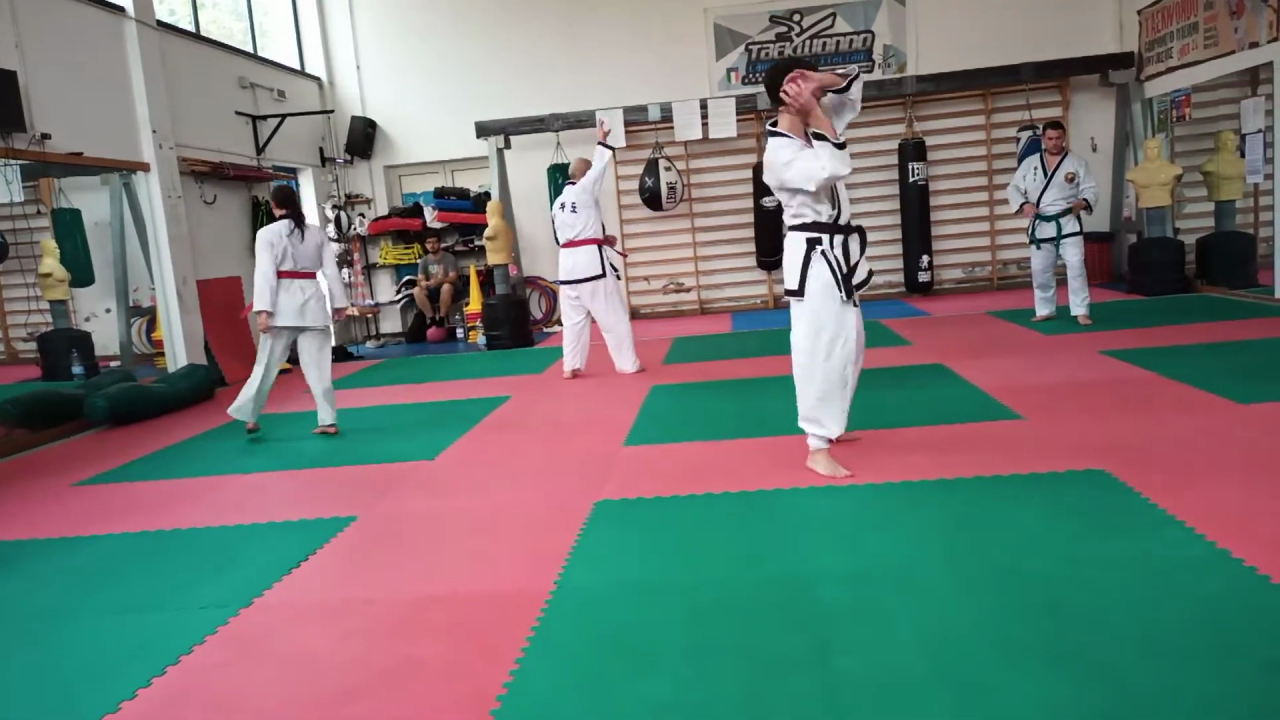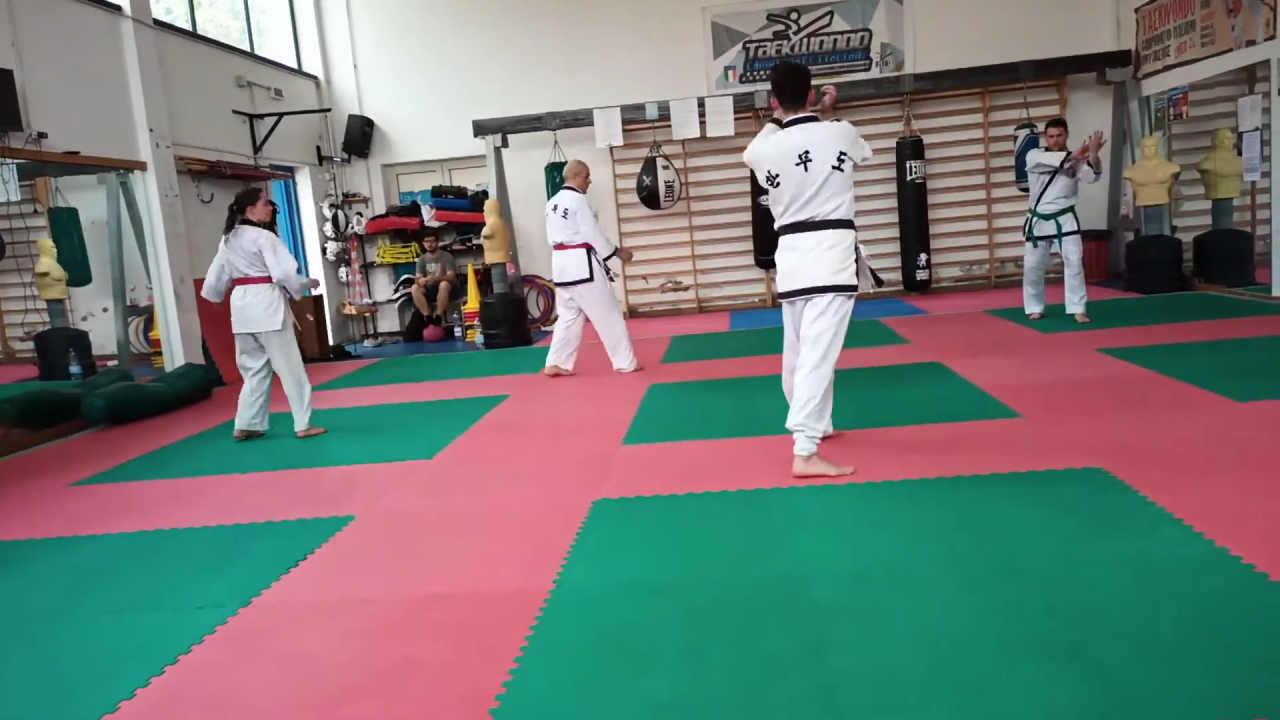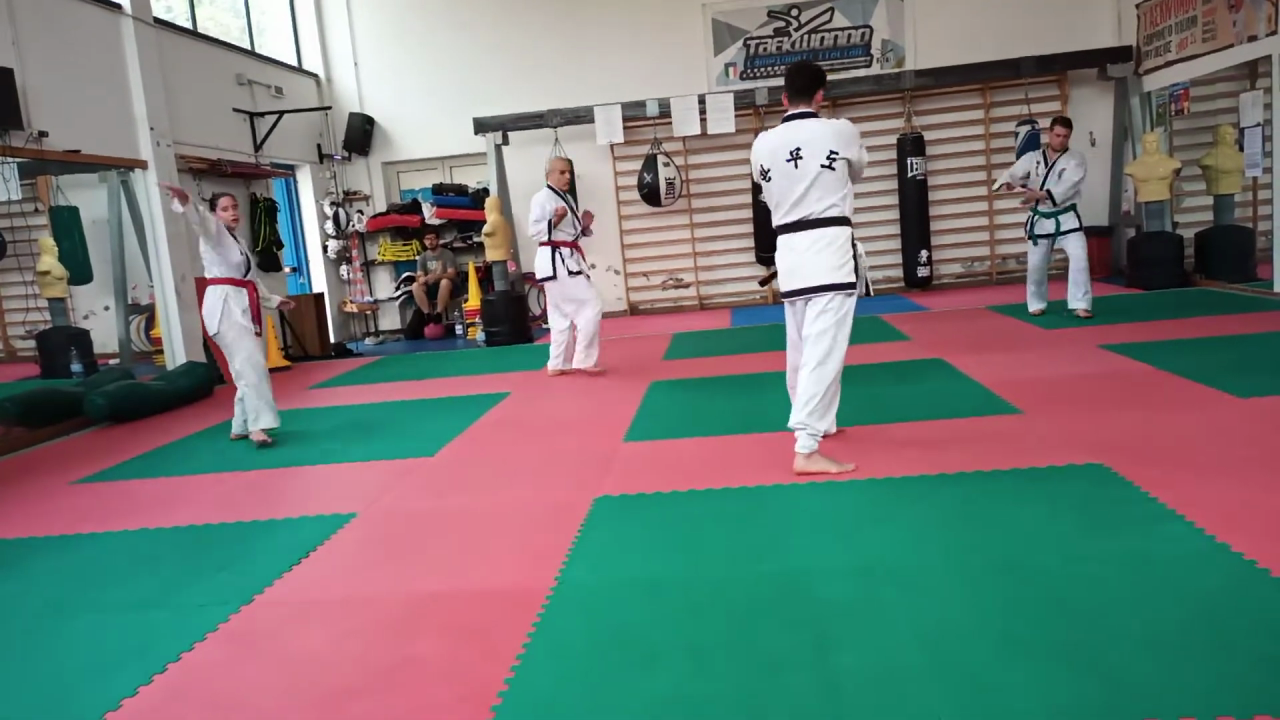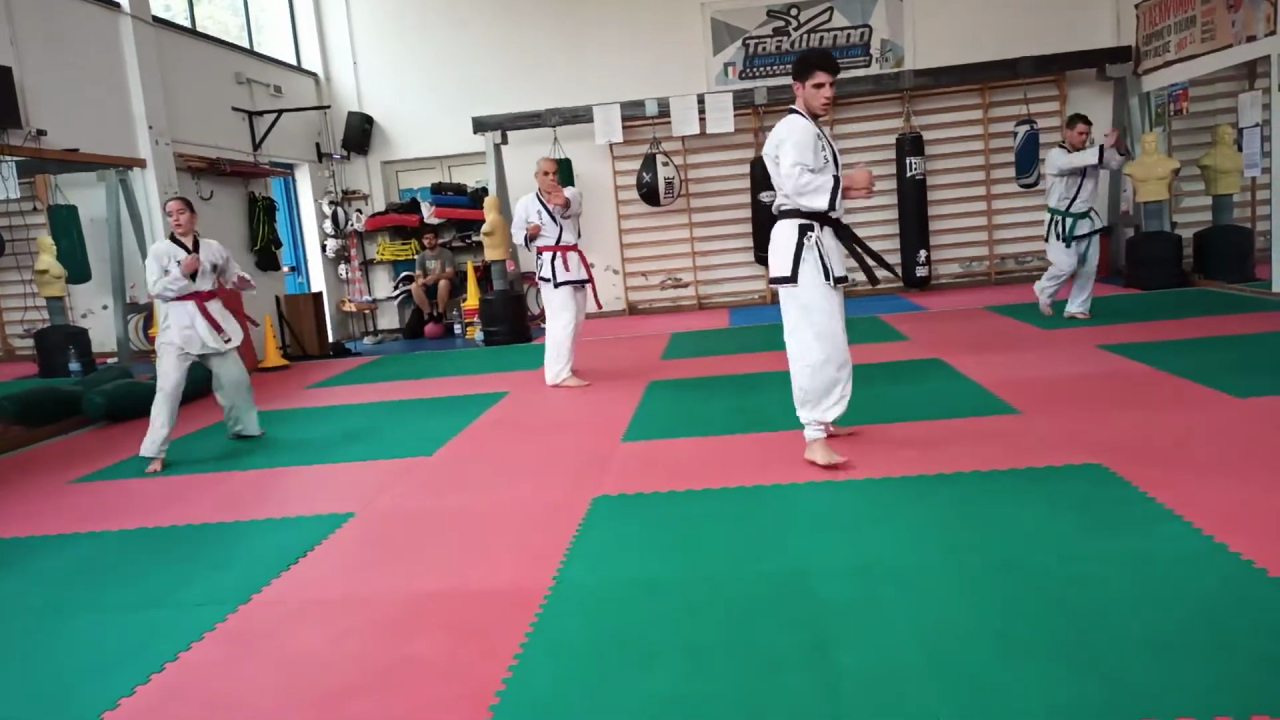
dt=0.4s
person 1, frame 1
left shoulder: (814, 124)
right shoulder: (778, 151)
left elbow: (851, 87)
right elbow: (831, 169)
left wrist: (822, 82)
right wrist: (815, 114)
left hip: (838, 249)
right hip: (813, 255)
left knee: (849, 347)
right knee: (822, 351)
left ankle: (827, 424)
right ankle: (817, 447)
person 1, frame 2
left shoulder: (762, 149)
right shoulder: (840, 133)
right elbow: (860, 151)
left wrist: (783, 117)
right wrist: (829, 112)
left hip: (790, 253)
right hip: (831, 250)
left knee: (799, 348)
right knee: (819, 350)
left ankle: (811, 425)
right ankle: (805, 453)
person 1, frame 3
left shoulder: (763, 144)
right shoulder: (841, 131)
right elbow: (856, 169)
left hip: (789, 250)
right hip: (829, 247)
left knee: (802, 346)
right knee: (824, 350)
left ankle: (812, 422)
right ankle: (806, 450)
person 1, frame 4
left shoulder: (806, 131)
right shoulder: (797, 129)
right elbow: (794, 181)
left wrist: (845, 185)
right wrist: (844, 183)
left hip: (811, 243)
right hip: (803, 244)
left knee: (821, 338)
right knee: (820, 341)
left ankle: (821, 420)
right ankle: (816, 437)
person 2, frame 1
left shoulder: (267, 234)
right shoulder: (316, 233)
left elbow: (265, 273)
right elbow: (331, 269)
left wrist: (263, 310)
right wrist: (339, 303)
left hip: (282, 303)
right hip: (312, 300)
left knee: (267, 363)
right knee: (318, 364)
left ankle: (249, 417)
right ankle: (327, 420)
person 2, frame 2
left shoulder: (228, 239)
right shoulder: (265, 238)
left elbow: (218, 274)
right elbow: (284, 273)
left wrist: (215, 294)
right wrist: (307, 284)
left hip: (241, 305)
right hip: (268, 304)
left knee: (254, 368)
right knee: (290, 366)
left ankle: (246, 425)
right ankle: (303, 424)
person 2, frame 3
left shoulder: (238, 243)
right shoulder: (214, 235)
right elbow: (198, 218)
left wrist: (274, 301)
right wrist: (184, 199)
left hip: (242, 308)
right hip: (225, 307)
left knee: (255, 366)
right knee: (250, 365)
left ankle: (243, 426)
right ankle: (257, 425)
person 2, frame 4
left shoulder: (213, 248)
right shoulder: (159, 251)
left elbow: (231, 273)
right elbow: (156, 288)
left wrist: (241, 280)
right wrist: (182, 273)
left hip: (211, 321)
right hip: (177, 324)
left knee: (235, 378)
right knee: (168, 385)
left ankle: (242, 426)
right ankle: (156, 451)
person 3, frame 1
left shoulder: (558, 202)
right shoulder: (584, 190)
right elbow: (598, 168)
left wrist: (599, 238)
right wrist: (602, 141)
left hip: (568, 263)
right hip: (592, 261)
left knee: (574, 318)
right knee: (613, 314)
left ankle: (571, 366)
right ankle: (627, 364)
person 3, frame 2
left shoulder: (552, 202)
right shoulder: (579, 200)
right elbow: (592, 234)
right wrist: (617, 252)
left hip: (560, 262)
right hip: (582, 262)
left knee: (568, 315)
right knee: (608, 314)
left ankle: (556, 362)
right ankle: (625, 362)
person 3, frame 3
left shoulder: (565, 198)
right shoulder: (543, 198)
left elbow: (571, 231)
right elbow: (535, 230)
left wrist: (584, 224)
right wrist: (554, 220)
left hip: (562, 259)
right hip: (556, 261)
left knee: (562, 315)
right knee: (590, 306)
left ankle: (558, 363)
right ankle: (583, 360)
person 3, frame 4
left shoulder: (569, 194)
right shoulder: (526, 203)
left elbow: (573, 207)
right elbow: (516, 233)
left wrist: (563, 202)
right wrist: (530, 235)
left hip: (572, 261)
right hip: (550, 265)
left knee: (574, 318)
right knee: (563, 318)
left ankle: (559, 365)
right ankle: (559, 374)
person 4, frame 1
left shoulder: (1077, 163)
right shoulder: (1030, 163)
left elbow: (1090, 190)
right elbow: (1014, 188)
left wrist: (1083, 203)
right wrist: (1024, 205)
left hip: (1067, 223)
right hip: (1041, 225)
left knee: (1076, 266)
right knee: (1040, 270)
left ankle: (1081, 311)
right ankle: (1045, 310)
person 4, frame 2
left shoulder: (1078, 160)
right shoulder: (1035, 155)
left elbow: (1090, 175)
right elbow: (1045, 160)
left wrist: (1093, 155)
right wrist: (1072, 157)
left hip: (1065, 220)
right hip: (1038, 221)
left knee: (1074, 263)
right knee: (1033, 267)
left ankle: (1078, 309)
right ankle: (1035, 308)
person 4, frame 3
left shoulder: (1076, 159)
right shoulder: (1032, 158)
left elbow: (1069, 184)
right elbow: (1013, 173)
left wrist: (1041, 195)
right wrist: (1006, 182)
left hip: (1067, 219)
right hip: (1039, 220)
left knee: (1079, 259)
right knee: (1036, 266)
left ankle: (1081, 305)
right ankle: (1037, 304)
person 4, frame 4
left shoulder: (1091, 154)
right shoulder: (1055, 156)
left elbow: (1115, 162)
right elbow: (1077, 160)
left wrist: (1119, 145)
right wrist: (1105, 146)
left hip: (1087, 220)
right hip: (1062, 222)
left knee: (1089, 266)
right knee: (1065, 266)
left ankle: (1076, 307)
right ankle: (1044, 290)
